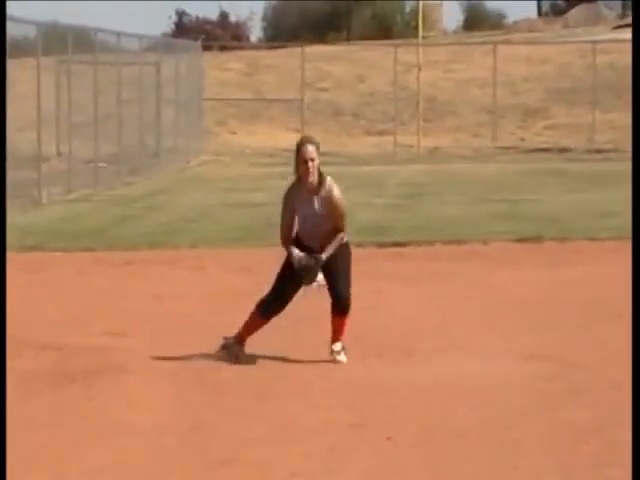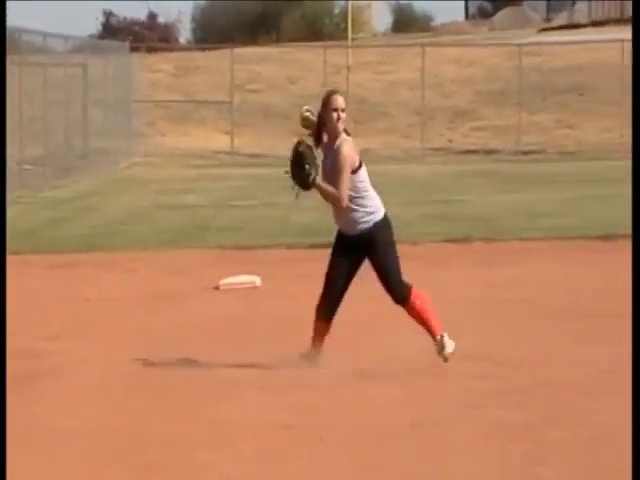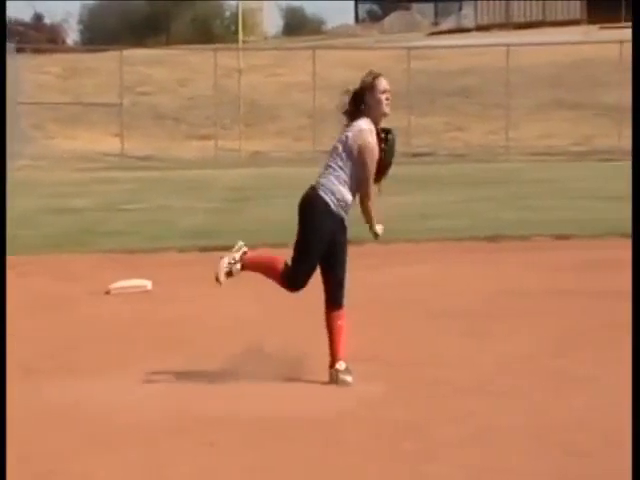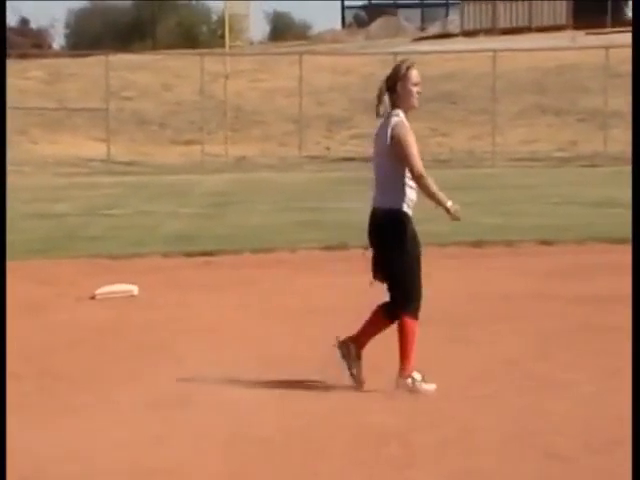
dt=0.5s
person 1, frame 1
left shoulder: (331, 191)
right shoulder: (292, 193)
left elbow: (341, 231)
right elbow: (286, 237)
left wrist: (321, 256)
right wrist: (292, 253)
left hip: (334, 249)
right hip: (304, 248)
left knee: (342, 296)
right knee: (275, 300)
left ankle: (337, 344)
right ankle: (238, 340)
person 1, frame 2
left shoulder: (344, 149)
right shoulder: (327, 148)
left elbow: (341, 200)
left wrist: (314, 182)
left hip: (374, 228)
right hip: (348, 235)
left knee: (397, 289)
right knee: (329, 299)
left ankle: (439, 336)
right ankle: (315, 351)
person 1, frame 3
left shoulder: (358, 128)
right shoulder: (367, 135)
right elbow: (366, 191)
left wrist: (378, 170)
right wrist: (375, 225)
left hip: (333, 213)
right hip: (320, 208)
left knee: (336, 294)
right knee: (295, 278)
left ankle: (337, 365)
right ankle: (242, 258)
person 1, frame 4
left shoulder: (387, 124)
right shoulder: (400, 125)
right elbow: (419, 174)
right wrist: (446, 204)
left hip: (384, 218)
right hip: (393, 219)
left knee: (399, 301)
right knee: (410, 299)
left ankle: (352, 345)
